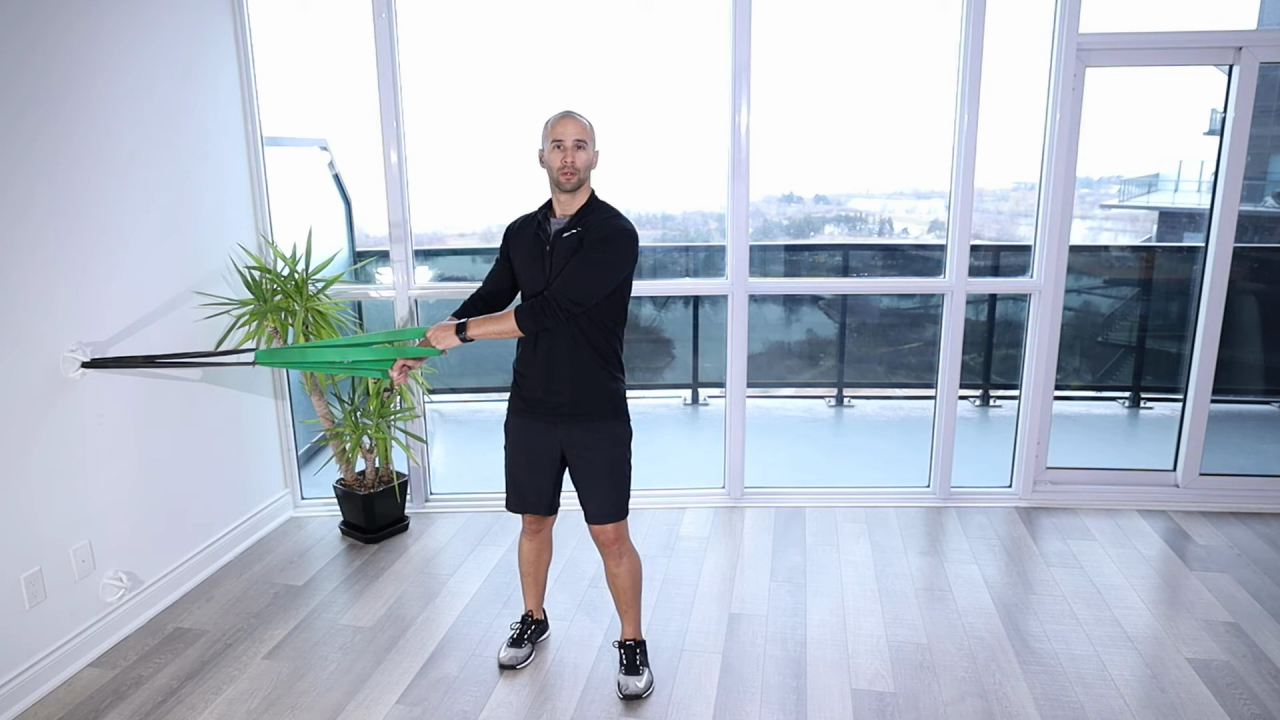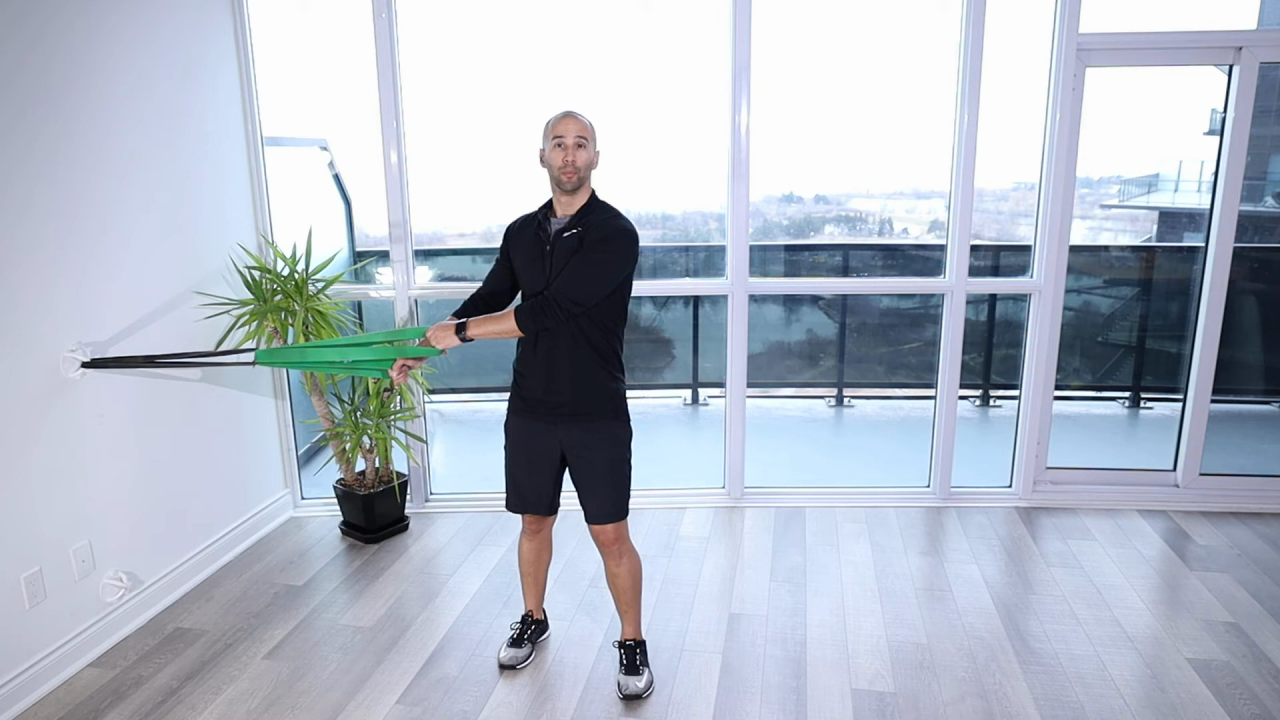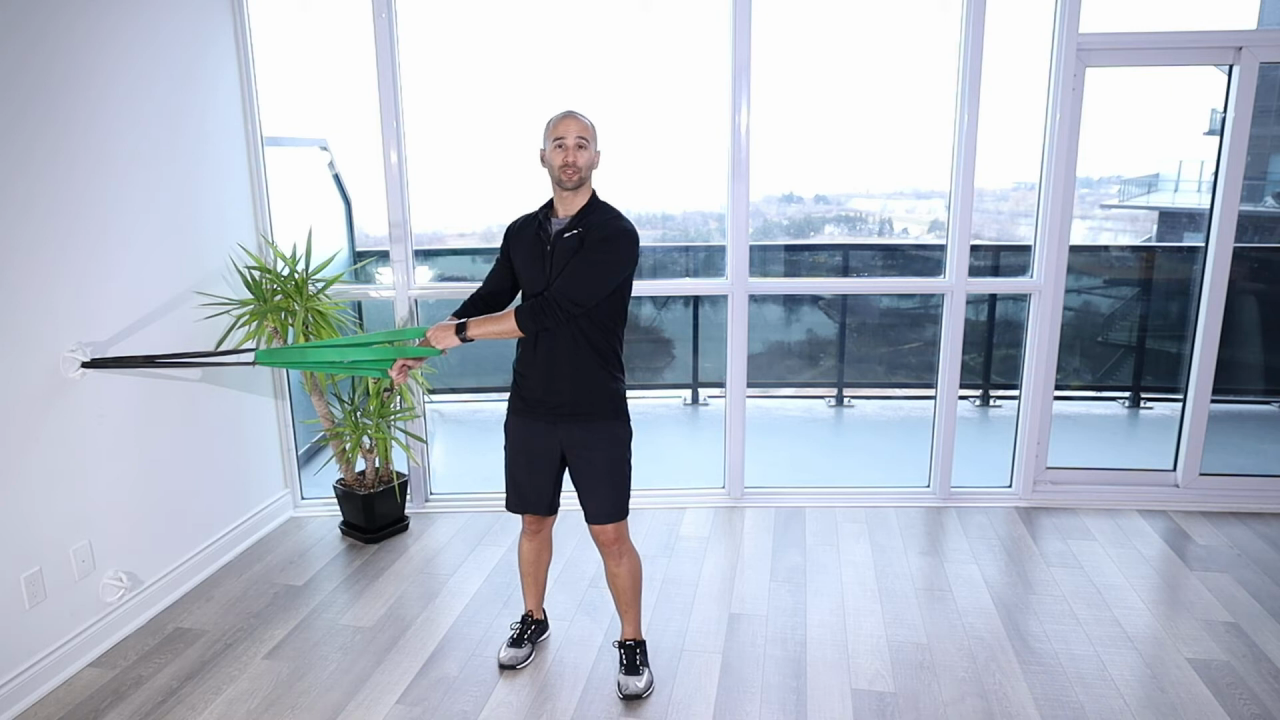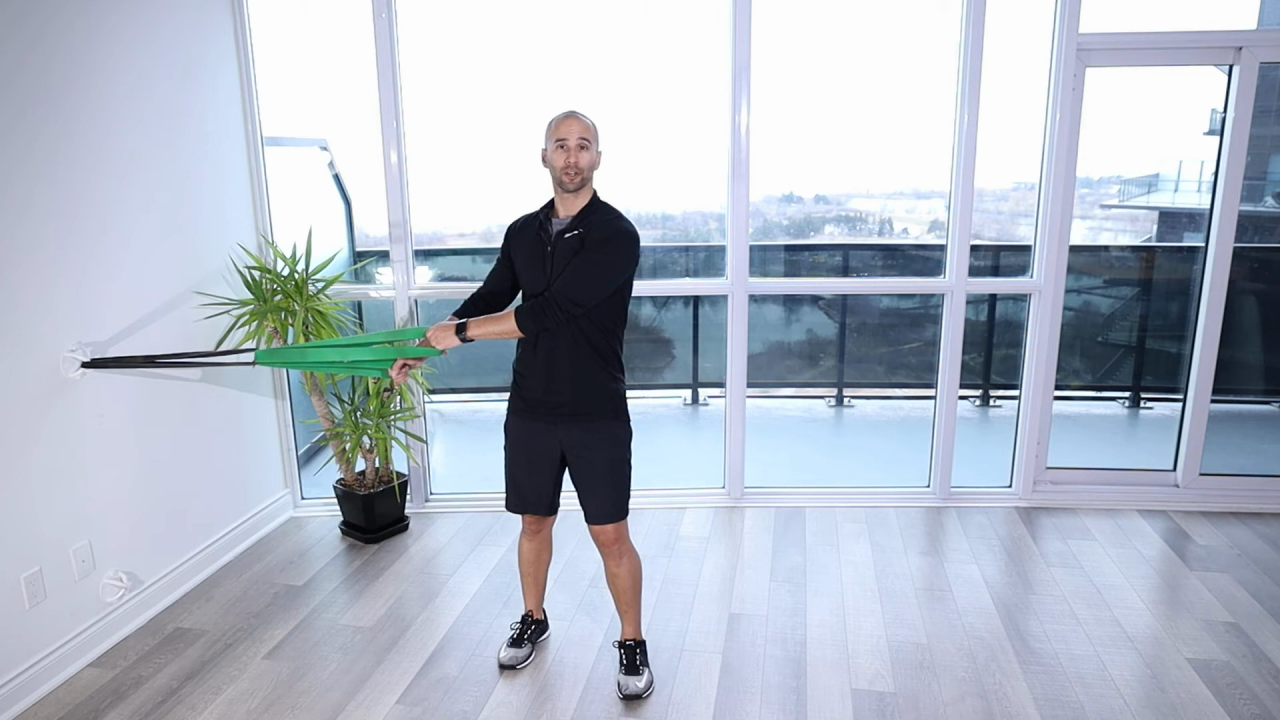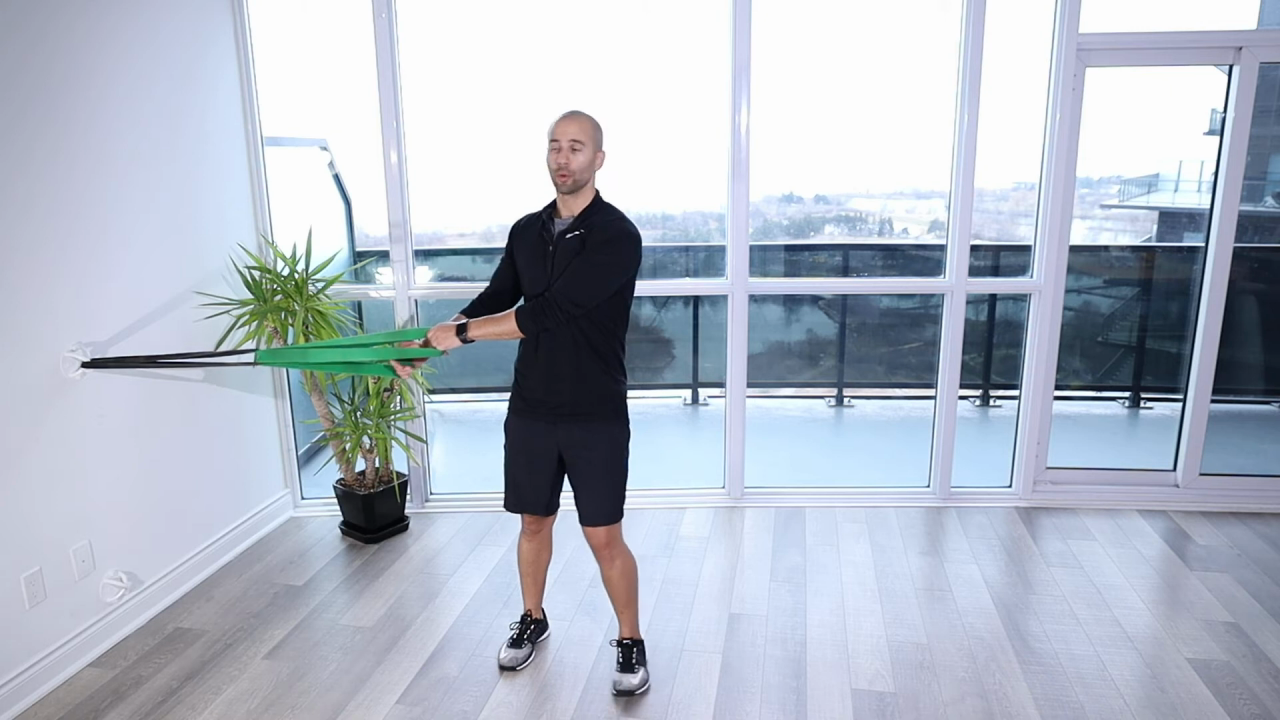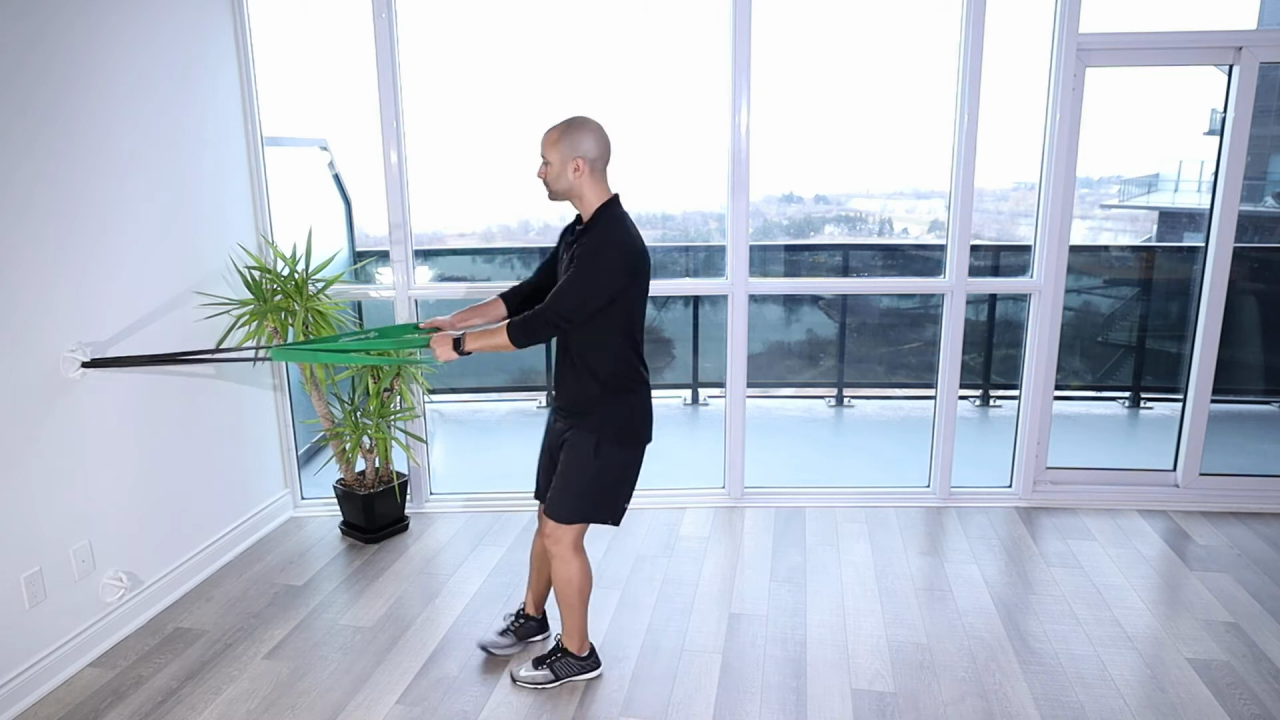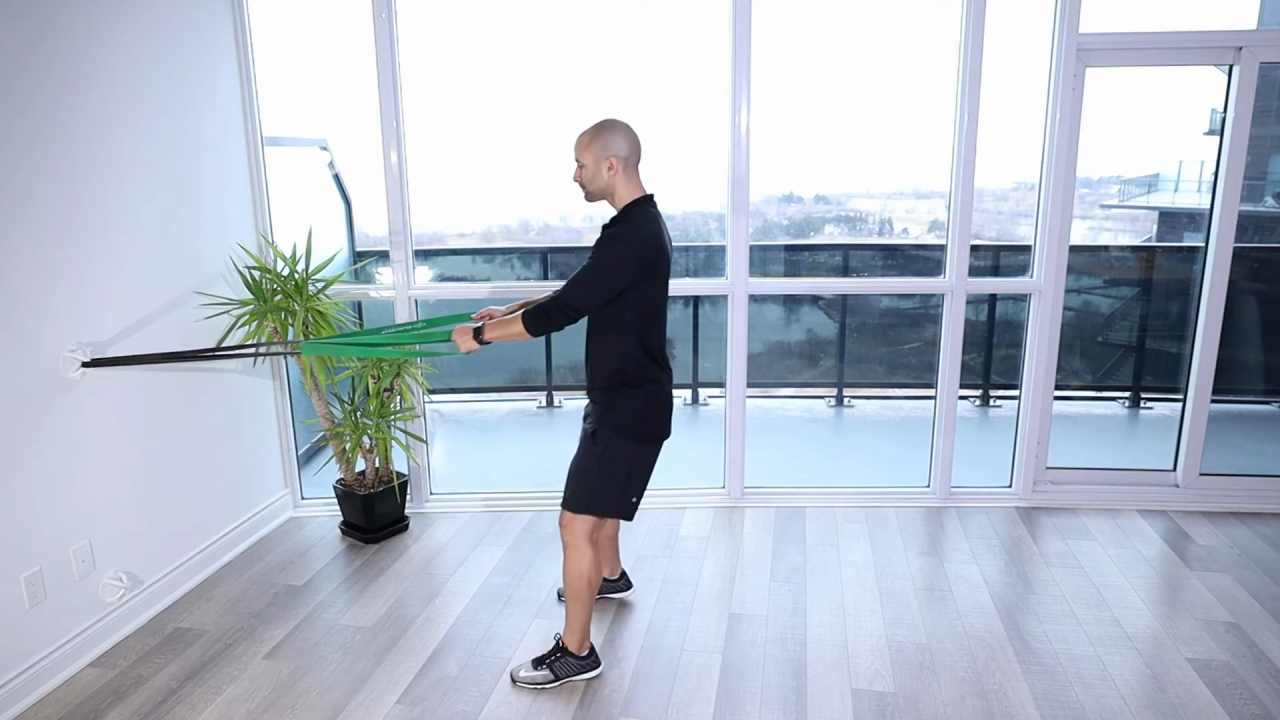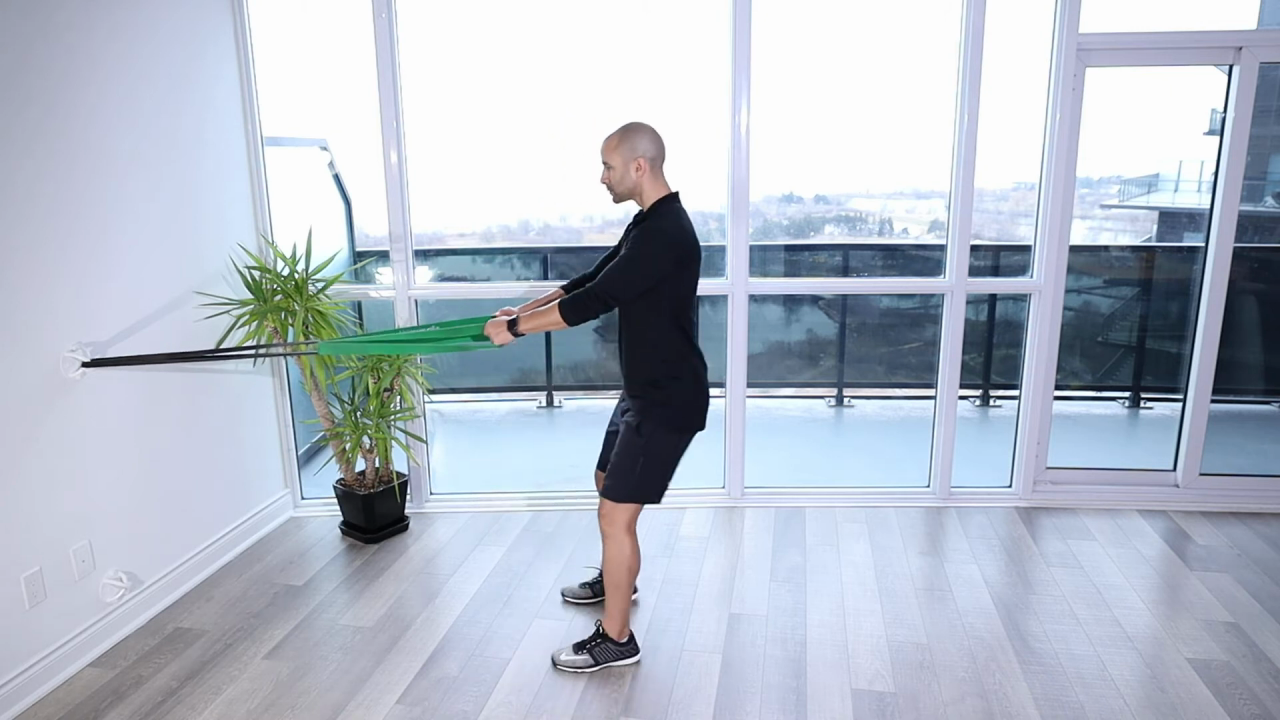
dt=0.4s
person 1, frame 1
left shoulder: (614, 233)
right shoulder: (520, 233)
left elbow: (550, 310)
right elbow: (487, 298)
left wrist: (462, 331)
right wrist: (423, 351)
left hip: (597, 415)
right hip: (531, 412)
left knee: (611, 535)
right knee: (534, 522)
left ankle: (632, 644)
right ankle: (533, 621)
person 1, frame 2
left shoulder: (614, 233)
right shoulder: (521, 232)
left elbow: (550, 310)
right elbow: (487, 299)
left wrist: (460, 331)
right wrist: (422, 351)
left hip: (597, 416)
right hip: (531, 411)
left knee: (611, 536)
right knee: (534, 523)
left ankle: (632, 644)
right ankle: (533, 620)
person 1, frame 3
left shoulder: (614, 233)
right shoulder: (521, 232)
left elbow: (551, 310)
right elbow: (488, 298)
left wrist: (461, 331)
right wrist: (422, 349)
left hip: (597, 416)
right hip: (531, 411)
left knee: (611, 536)
right knee: (534, 523)
left ankle: (632, 644)
right ankle: (533, 620)
person 1, frame 4
left shoulder: (615, 234)
right shoulder: (522, 232)
left elbow: (551, 311)
right elbow: (488, 298)
left wrist: (460, 332)
right wrist: (424, 349)
left hip: (597, 414)
right hip: (531, 410)
left knee: (611, 535)
right knee: (534, 522)
left ankle: (632, 644)
right ankle: (533, 619)
person 1, frame 5
left shoulder: (617, 236)
right shoulder: (527, 231)
left elbow: (550, 313)
right elbow: (494, 299)
left wrist: (463, 334)
right wrist: (432, 345)
left hip: (596, 415)
right hip: (532, 409)
left knee: (604, 537)
right knee: (534, 523)
left ankle: (631, 644)
right ankle: (532, 619)
person 1, frame 6
left shoulder: (613, 243)
right shoulder: (580, 232)
left elbow: (545, 323)
right elbow: (530, 292)
left wrist: (463, 344)
right wrist: (459, 319)
left hip: (611, 417)
right hip: (574, 407)
left knee: (560, 533)
right knee: (550, 514)
left ankle: (576, 653)
right ankle: (531, 617)
person 1, frame 7
left shoulder: (631, 238)
right shoulder: (636, 226)
left elbow: (563, 311)
right elbow: (577, 293)
left wrist: (482, 335)
right wrist: (506, 311)
left hip: (630, 406)
right hip: (621, 396)
left knee: (577, 524)
right knee: (596, 500)
left ankle: (575, 651)
right ankle: (611, 577)
person 1, frame 8
left shoulder: (667, 233)
right shoulder: (645, 225)
left elbow: (596, 301)
right elbow: (591, 281)
left wrist: (516, 329)
right wrist: (521, 311)
left hip: (669, 401)
right hip: (643, 391)
left knee: (616, 514)
right knee: (608, 484)
left ankle: (615, 639)
right ankle: (616, 580)
